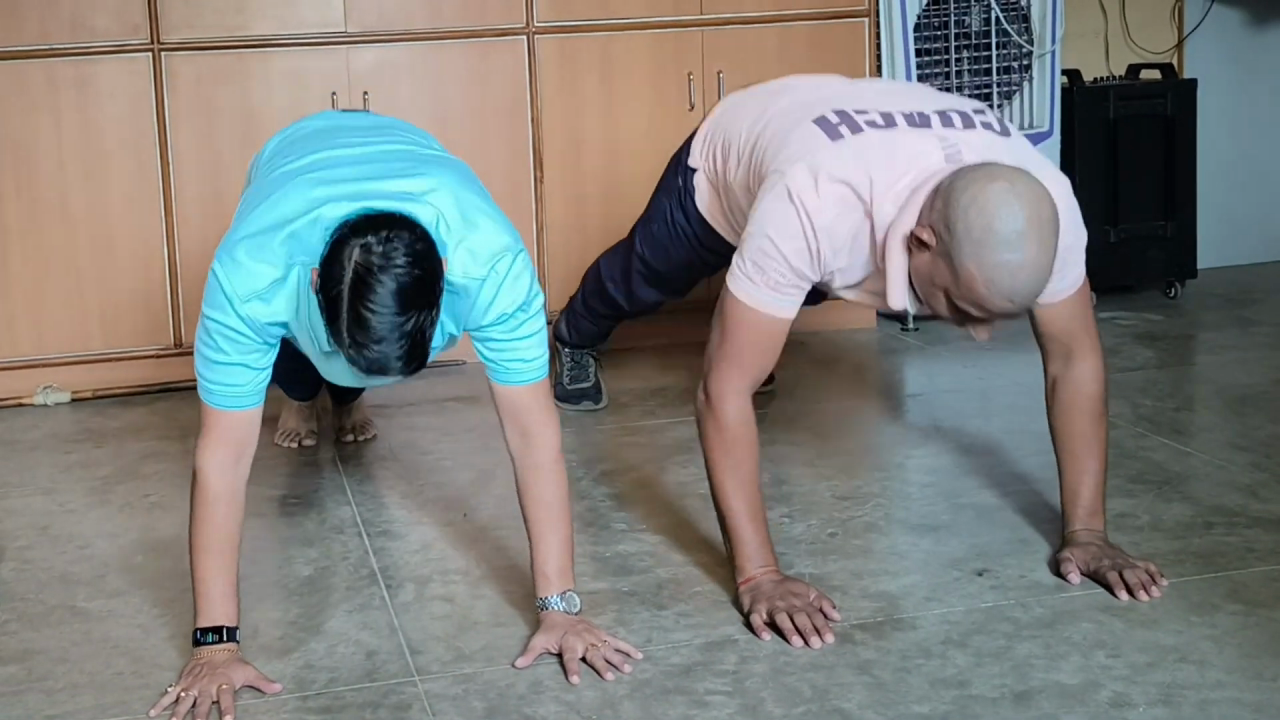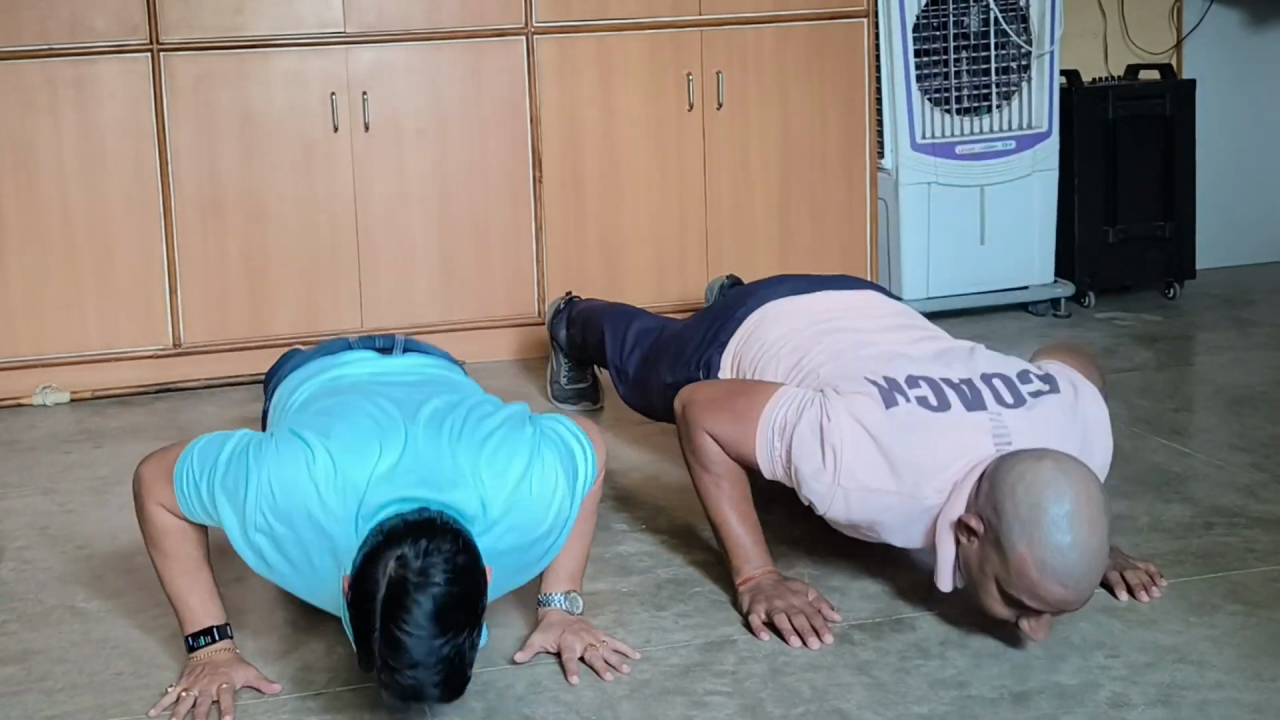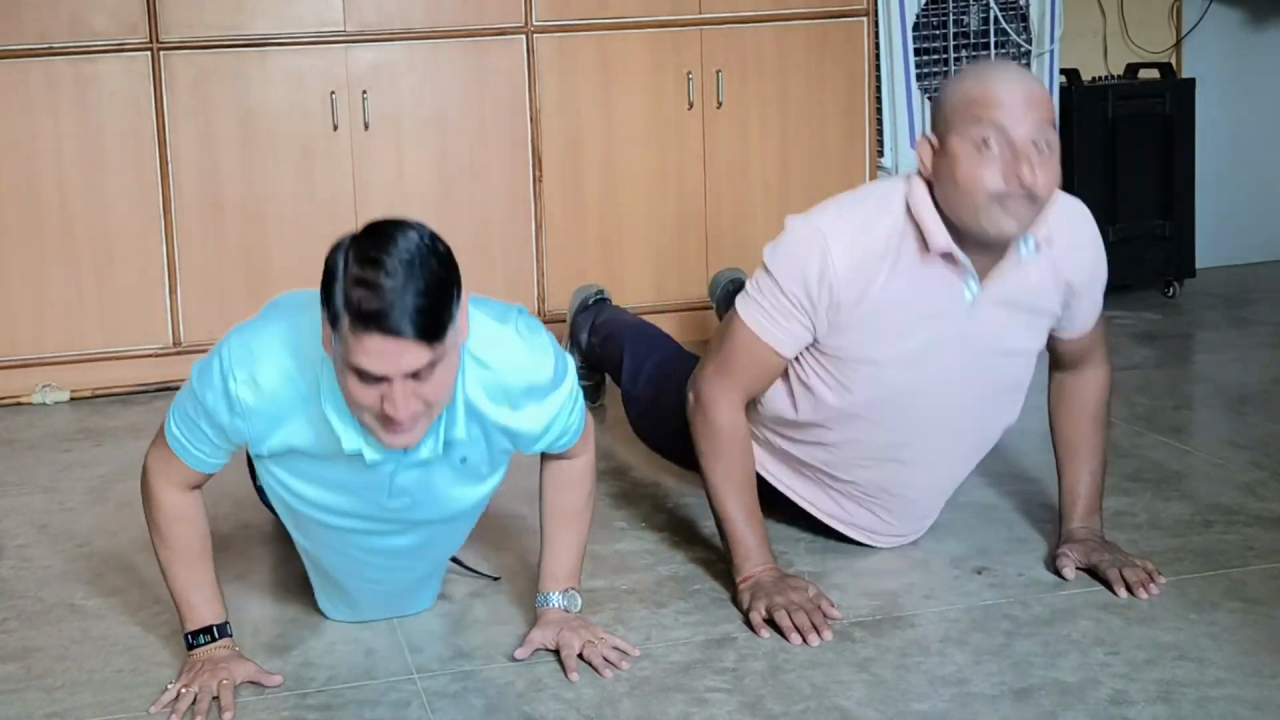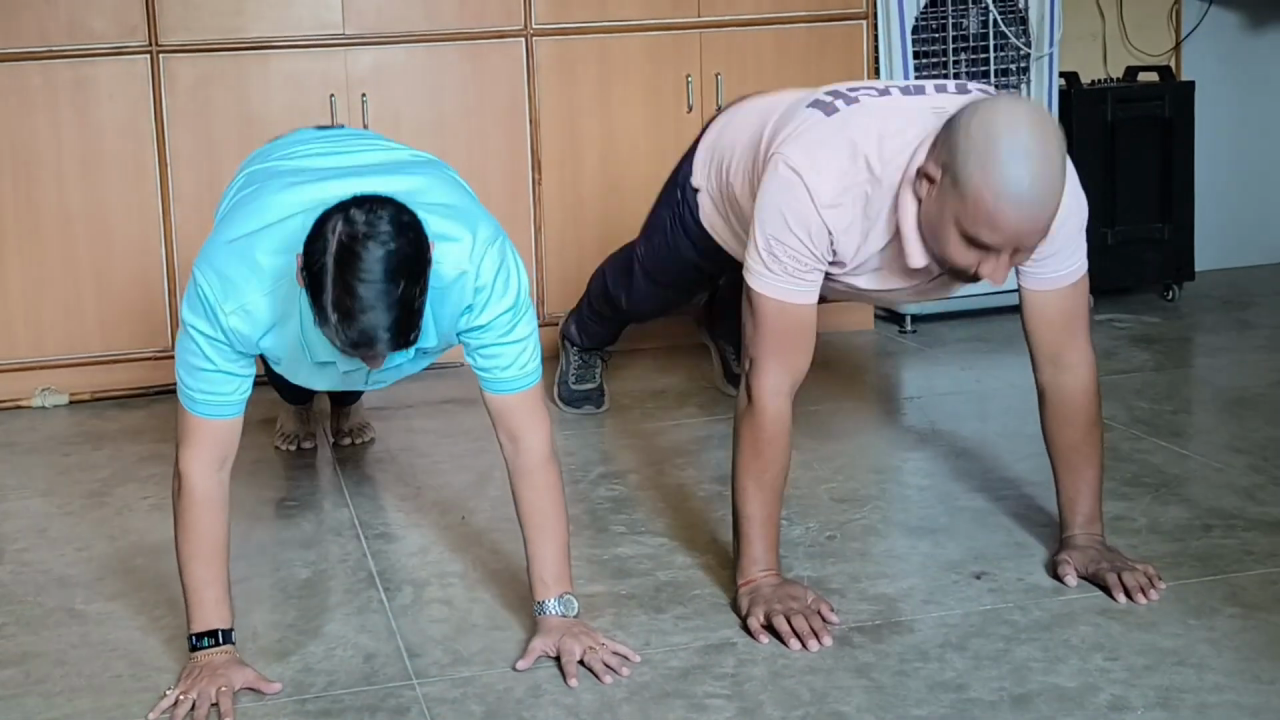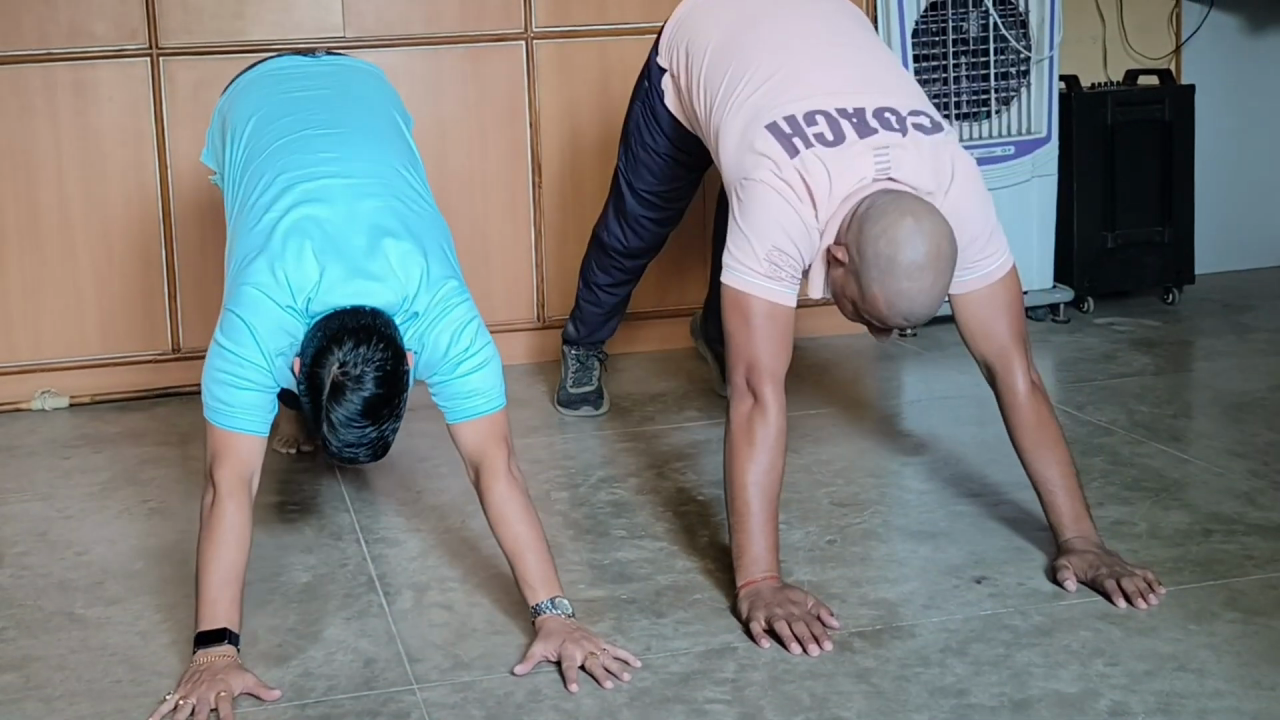
dt=0.4s
person 1, frame 1
left shoulder: (1044, 198)
right shoulder: (816, 205)
left elbow: (1075, 359)
right elbow: (725, 390)
left wrist: (1086, 531)
right wrist: (757, 575)
right hip: (729, 153)
left knee: (784, 294)
right knee: (641, 282)
left ankle: (741, 319)
right ankle: (574, 338)
person 1, frame 2
left shoulder: (1083, 436)
right shoulder: (863, 467)
left elbow: (1073, 361)
right elbow: (694, 411)
left wrist: (1089, 545)
right wrist: (755, 577)
left hip: (869, 312)
right hip: (760, 334)
right knee: (642, 359)
left ankle: (731, 298)
right ankle: (574, 325)
person 1, frame 3
left shoulder: (1071, 237)
right shoulder: (831, 246)
left elbow: (1083, 367)
right elbow: (714, 399)
left wrist: (1083, 528)
right wrist: (755, 575)
right knee: (660, 409)
left ankle: (740, 298)
right ankle: (595, 329)
person 1, frame 4
left shoulder: (1050, 198)
right shoulder: (817, 179)
left elbow: (1067, 367)
right elbow: (771, 389)
left wrist: (1084, 535)
right wrist: (759, 578)
right hip: (727, 188)
right knee: (646, 281)
left ankle: (727, 336)
right ankle: (584, 336)
person 1, frame 5
left shoulder: (954, 193)
right shoulder: (785, 202)
left elbow: (1011, 368)
right elbow: (760, 391)
left wrist: (1080, 540)
right wrist: (757, 582)
left knee: (747, 252)
right knee: (635, 227)
left ankle: (718, 333)
right ankle: (584, 348)
person 2, frame 1
left shoulder: (490, 255)
right shoulder: (255, 266)
left elbow: (534, 429)
right elbow: (221, 458)
left wrist: (559, 606)
right wrist: (215, 642)
left knee: (355, 378)
right knee: (298, 352)
left ankle: (347, 397)
right ankle: (299, 397)
person 2, frame 2
left shoulder: (536, 487)
right shoulder: (280, 496)
left elbow: (590, 443)
right elbow: (154, 490)
left wrist: (562, 604)
right wrist: (210, 640)
left hip: (434, 377)
right hip: (318, 380)
person 2, frame 3
left shoulder: (520, 361)
right shoulder: (252, 371)
left elbow: (575, 452)
right elbow: (168, 482)
left wrist: (558, 602)
right wrist: (208, 639)
person 2, frame 4
left shoulder: (476, 255)
right shoulder: (233, 277)
left elbow: (527, 438)
right elbow: (202, 466)
left wrist: (557, 609)
right wrist: (211, 645)
right knee: (294, 369)
left ankle: (346, 403)
right ankle: (297, 404)
person 2, frame 5
left shoulder: (443, 315)
right shoulder: (261, 322)
left elbow: (494, 466)
right elbow: (230, 484)
left wrist: (553, 612)
right wrist: (215, 649)
left ankle: (290, 396)
right ankle: (289, 403)
